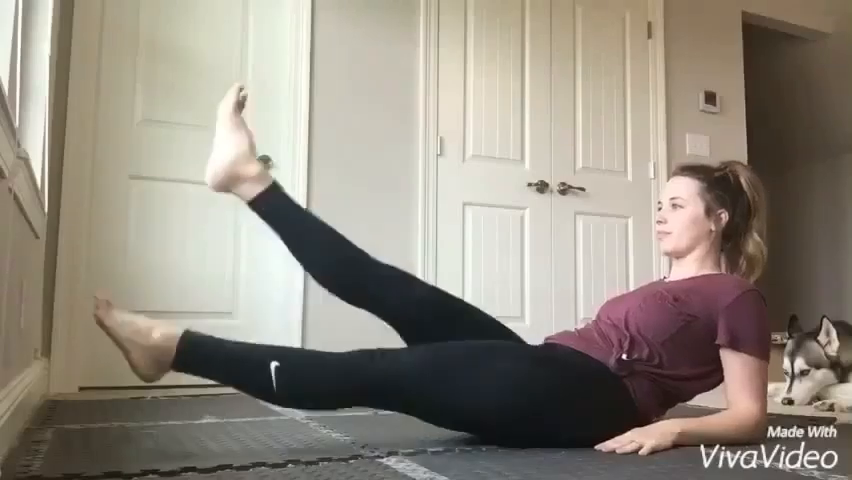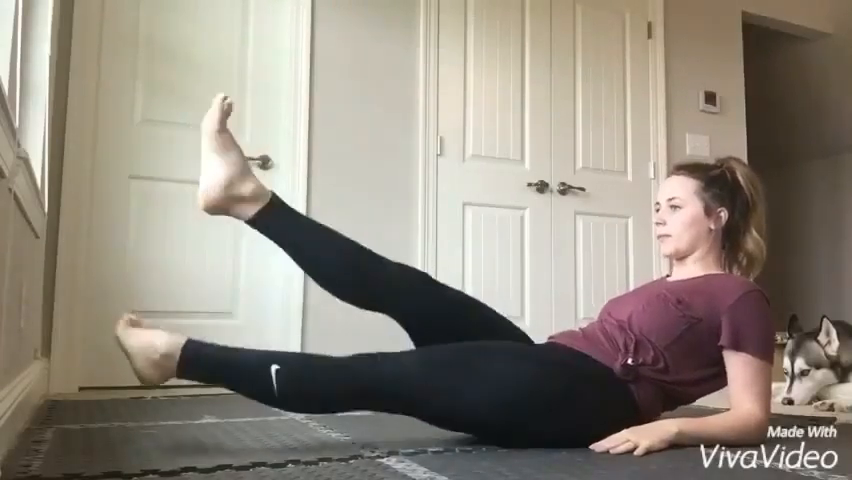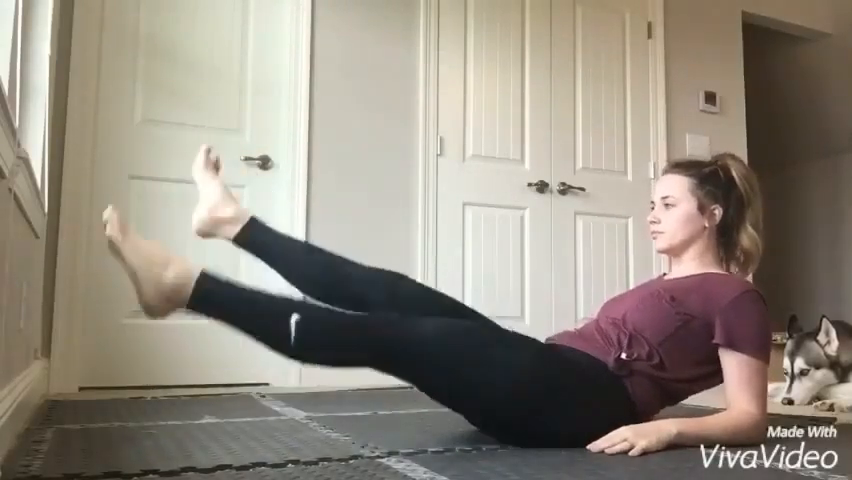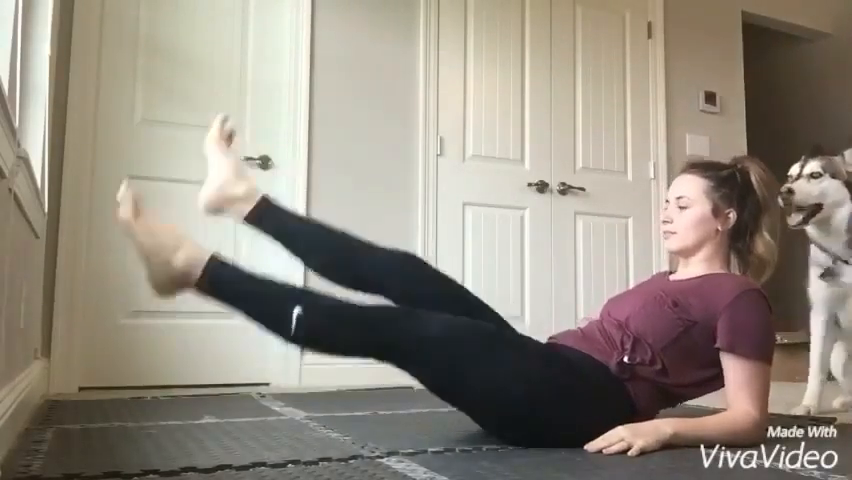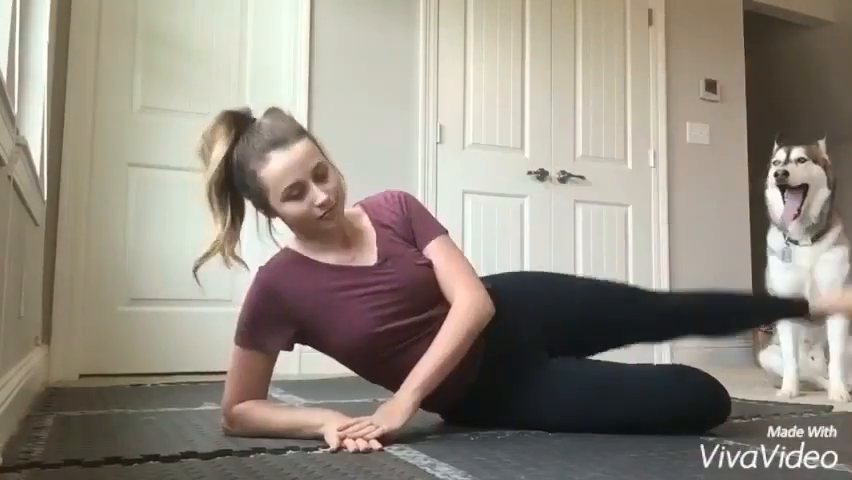
dt=1s
person 1, frame 1
left shoulder: (734, 297)
right shoulder: (668, 291)
left elbow: (747, 415)
left wrist: (669, 425)
left hip: (583, 404)
right hip: (548, 385)
left knee: (372, 374)
right knee: (397, 293)
left ankle: (174, 347)
person 1, frame 2
left shoulder: (739, 299)
right shoulder: (669, 287)
left elbow: (751, 417)
left wrist: (668, 424)
left hip: (578, 404)
right hip: (550, 389)
left knee: (371, 376)
right knee: (408, 292)
left ankle: (182, 356)
person 1, frame 3
left shoulder: (735, 298)
right shoulder: (664, 286)
left elbow: (750, 417)
left wrist: (666, 427)
left hip: (584, 405)
right hip: (544, 394)
left knee: (390, 335)
right knee: (395, 296)
left ankle: (188, 284)
right ankle: (235, 221)
person 1, frame 4
left shoulder: (739, 300)
right shoulder: (670, 284)
left elbow: (749, 419)
left wrist: (664, 427)
left hip: (583, 405)
right hip: (547, 392)
left knee: (392, 327)
right knee: (408, 279)
left ankle: (200, 263)
person 1, frame 5
left shoulder: (395, 210)
right shoulder: (277, 289)
left elbow: (475, 302)
right elbow: (238, 411)
left wrist: (404, 400)
right wrist: (324, 420)
left hip: (509, 317)
right hip: (486, 394)
left knee: (659, 312)
right knee: (702, 399)
